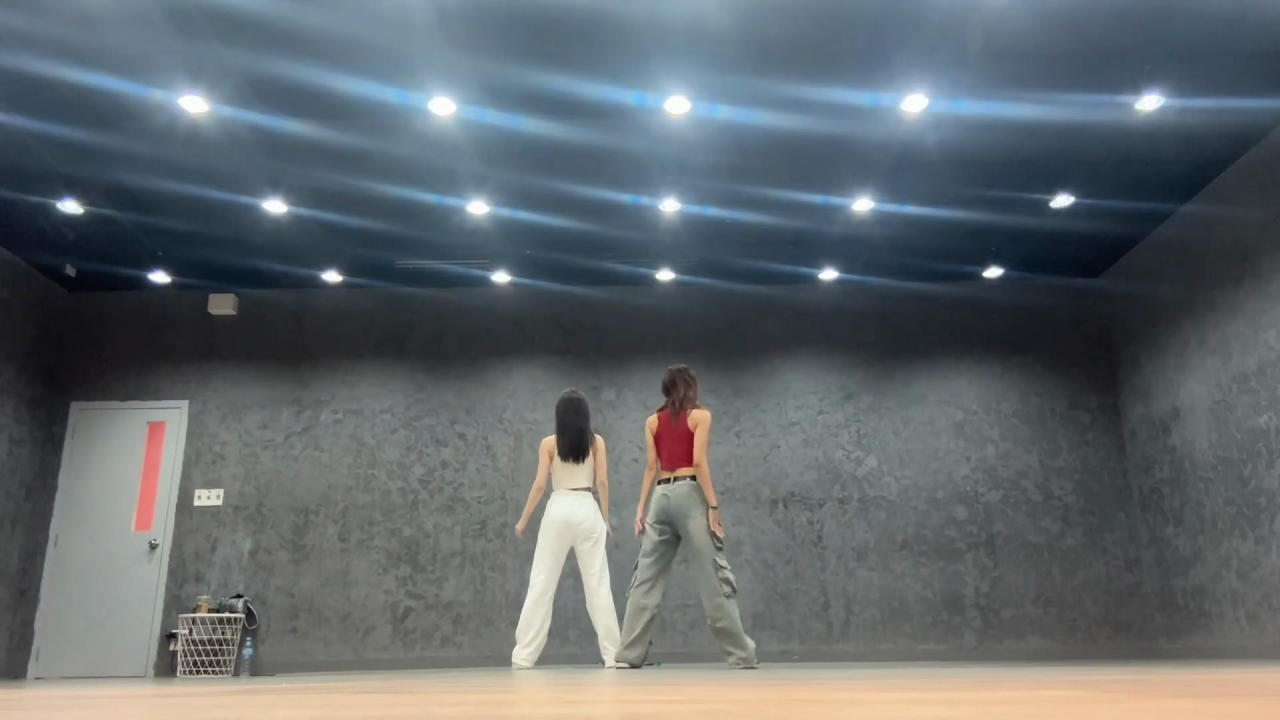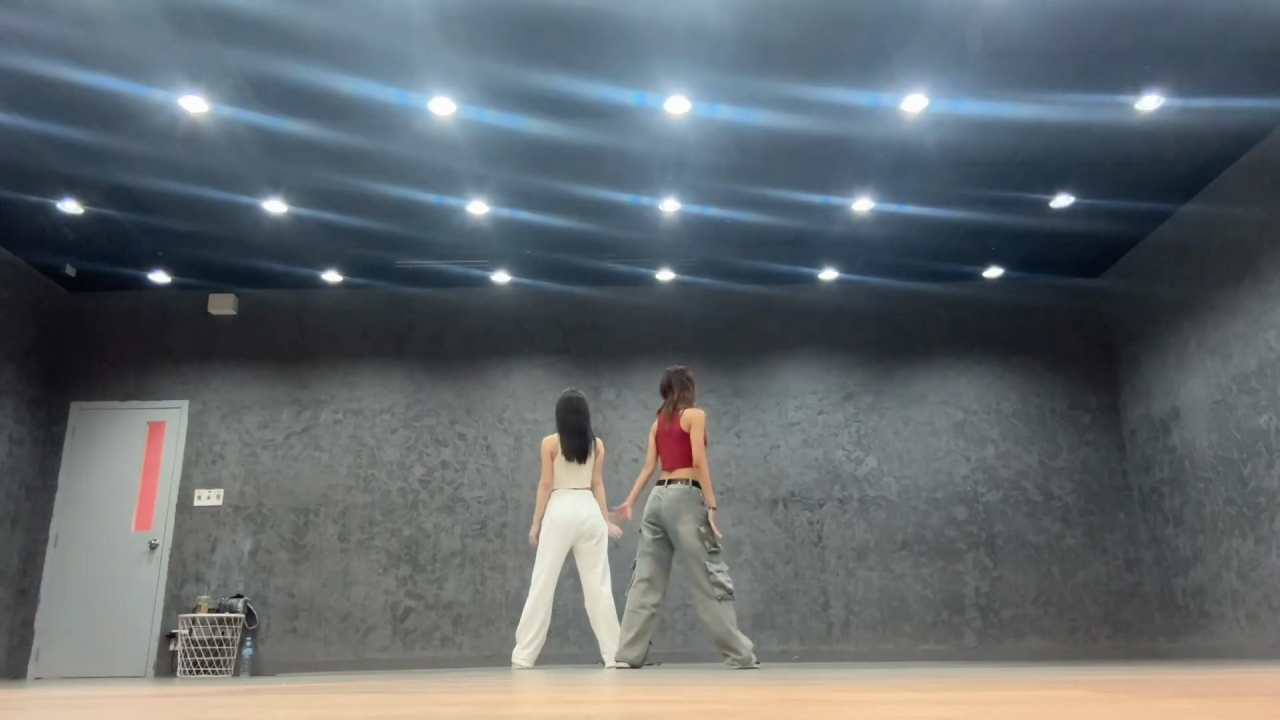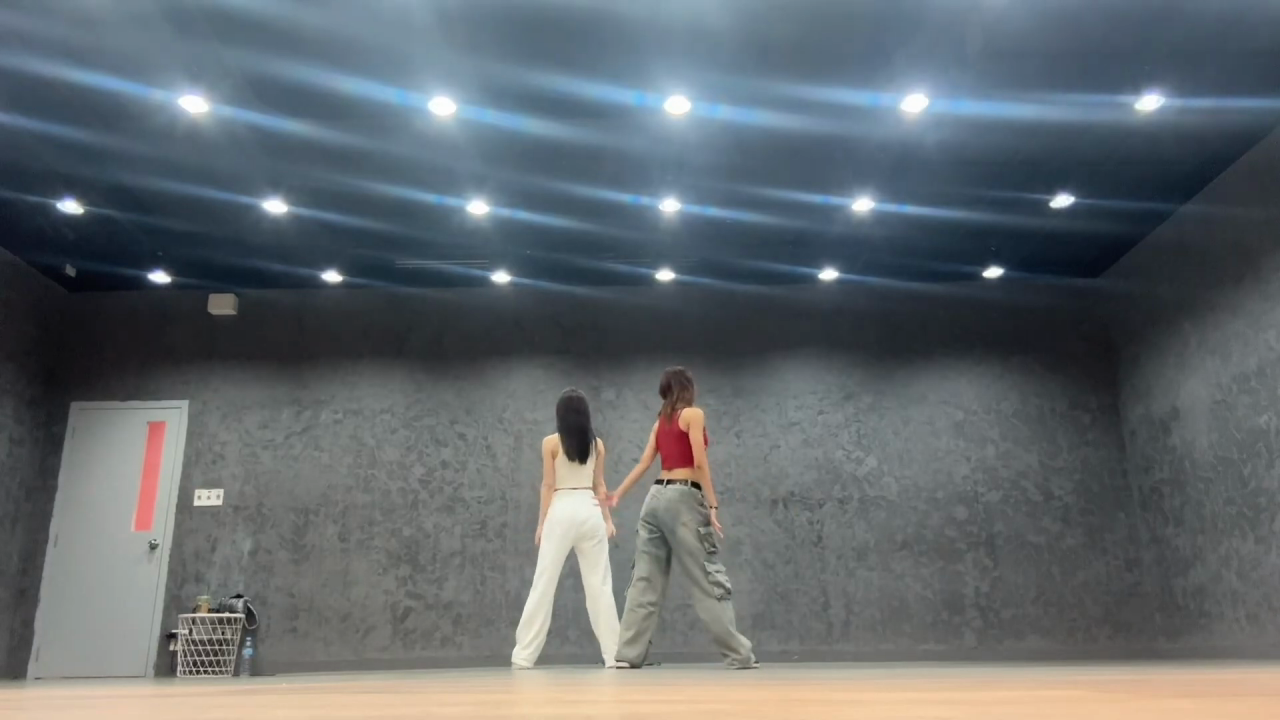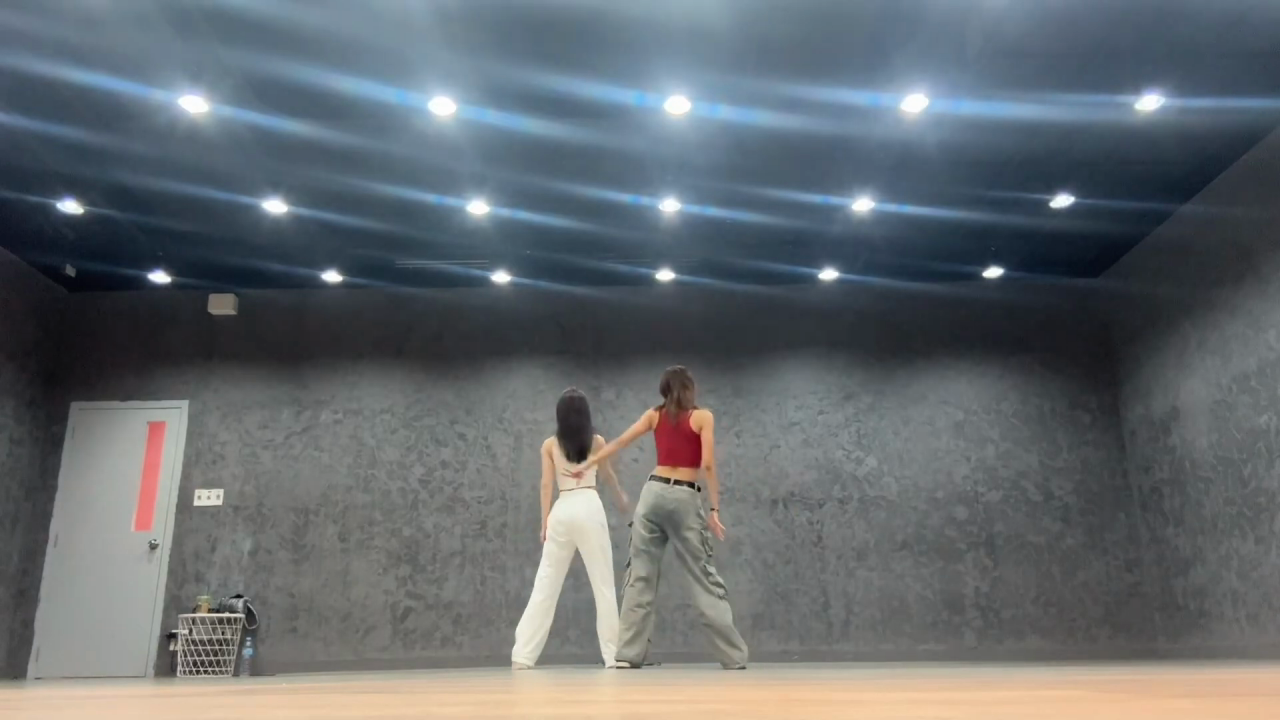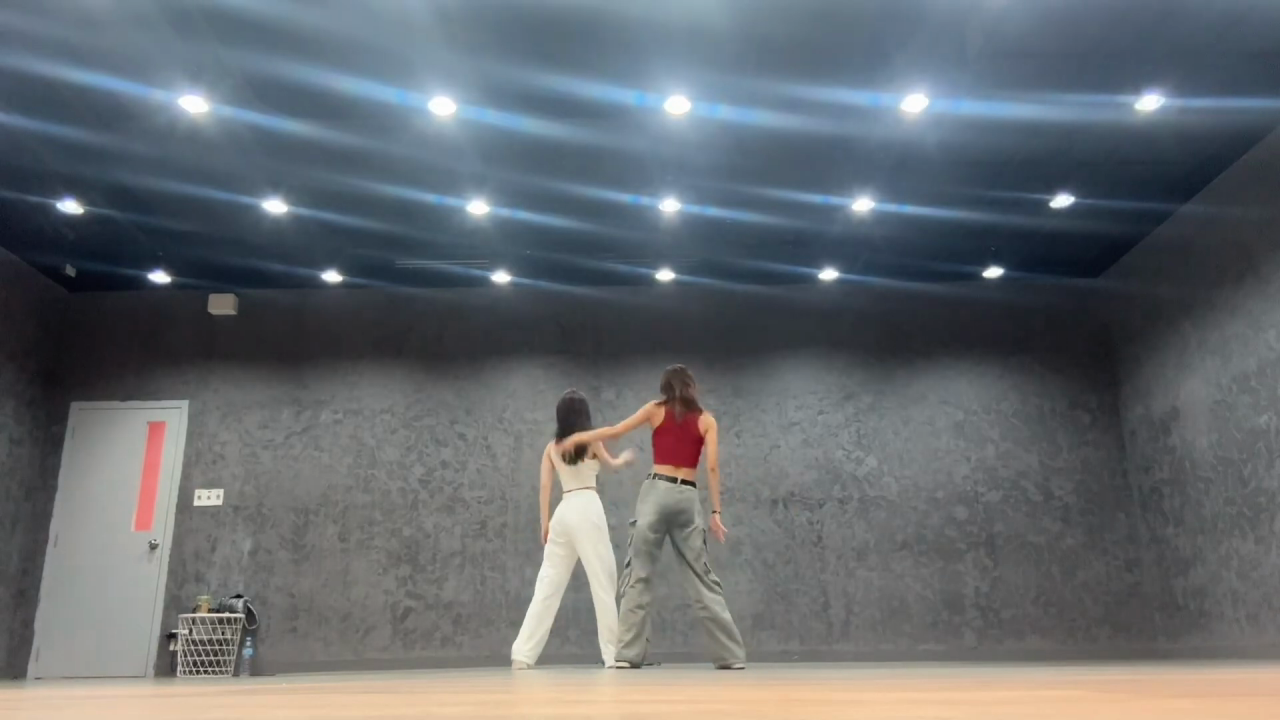
dt=0.1s
person 1, frame 1
left shoulder: (653, 421)
right shoulder: (700, 416)
left elbow: (651, 468)
right elbow: (699, 463)
left wrist: (641, 509)
right wrist: (713, 506)
left hip: (661, 498)
right hip: (690, 495)
left knee: (647, 579)
right knee: (713, 577)
left ankle: (628, 655)
right ankle: (741, 655)
person 1, frame 2
left shoulder: (659, 421)
right shoulder: (695, 415)
left elbow: (649, 466)
right elbow: (699, 463)
left wrist: (629, 502)
right wrist: (711, 506)
left hip: (658, 499)
right hip: (685, 498)
left knee: (646, 581)
right knee: (709, 578)
left ankle: (628, 654)
right ankle: (740, 655)
person 1, frame 3
left shoulder: (661, 421)
right shoulder: (693, 414)
left elbow: (645, 462)
right elbow: (699, 463)
left wrist: (618, 493)
right wrist: (712, 506)
left hip: (655, 498)
right hip: (683, 499)
left knee: (645, 581)
right knee: (708, 579)
left ankle: (628, 654)
right ankle: (739, 655)
person 1, frame 4
left shoulder: (655, 415)
right shoulder: (703, 417)
left elbow: (619, 443)
right elbow: (709, 465)
left wrist: (587, 465)
right wrist: (714, 510)
left hip: (654, 494)
right hip: (686, 498)
left knee: (641, 576)
right knee: (704, 578)
left ankle: (628, 654)
right ankle: (734, 654)
person 1, frame 5
left shoulder: (655, 410)
right shoulder: (706, 420)
left elbow: (616, 432)
right elbow: (712, 467)
left wrist: (580, 437)
right wrist: (716, 511)
left hip: (656, 492)
right hip: (686, 498)
left knee: (639, 575)
right knee: (702, 577)
left ankle: (627, 654)
right ankle: (731, 654)
person 2, frame 1
left shoulder: (549, 443)
right shoulder: (596, 442)
left elbow: (540, 484)
right elbow: (602, 482)
left wrist: (523, 519)
right wrist: (606, 519)
left hip: (558, 510)
right hip: (587, 511)
left knee: (542, 585)
right knee: (598, 585)
left ankle: (524, 656)
right ankle: (613, 655)
person 2, frame 2
left shoulder: (550, 443)
right shoulder: (596, 443)
left elbow: (545, 485)
right elbow: (597, 485)
left wrist: (536, 523)
right wrist: (608, 520)
left hip: (559, 511)
right hip: (588, 511)
left knee: (542, 584)
right knee: (598, 585)
left ankle: (524, 655)
right ankle: (613, 654)
person 2, frame 3
left shoulder: (551, 442)
right shoulder: (596, 443)
left elbow: (548, 484)
right elbow: (599, 484)
left wrist: (542, 523)
right wrist: (608, 519)
left hip: (561, 511)
right hip: (589, 511)
left knee: (544, 584)
right knee: (599, 585)
left ankle: (524, 656)
right ankle: (614, 654)
person 2, frame 4
left shoulder: (550, 444)
right shoulder: (595, 441)
left elbow: (546, 484)
right elbow: (608, 474)
left wrist: (545, 521)
right wrist: (621, 496)
left hip: (562, 511)
right hip: (589, 509)
left knee: (546, 585)
right knee: (604, 583)
left ankle: (523, 655)
right ankle: (614, 653)
person 2, frame 5
left shoulder: (552, 447)
right shoulder: (592, 442)
left elbow: (545, 485)
right elbow: (611, 464)
left wrist: (544, 523)
right wrist: (624, 457)
left hip: (564, 513)
right hip: (587, 510)
left knee: (548, 585)
right knee: (603, 585)
left ankle: (523, 653)
right ankle: (613, 654)
